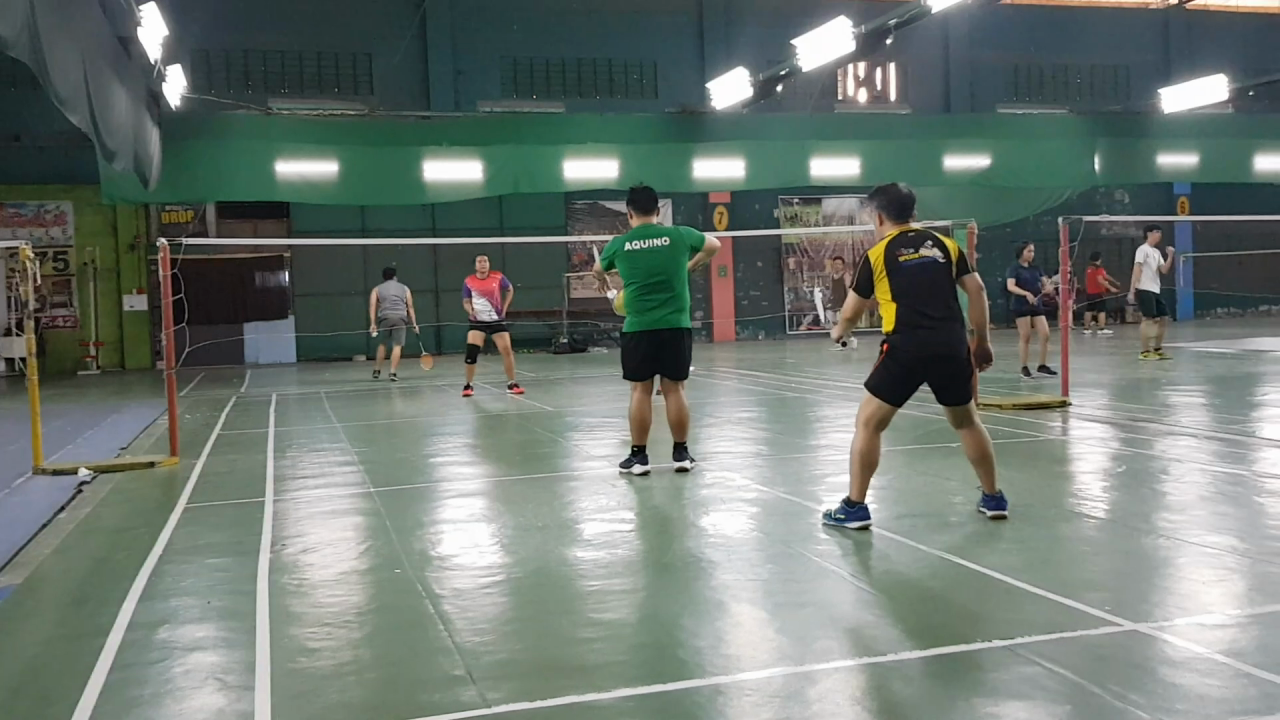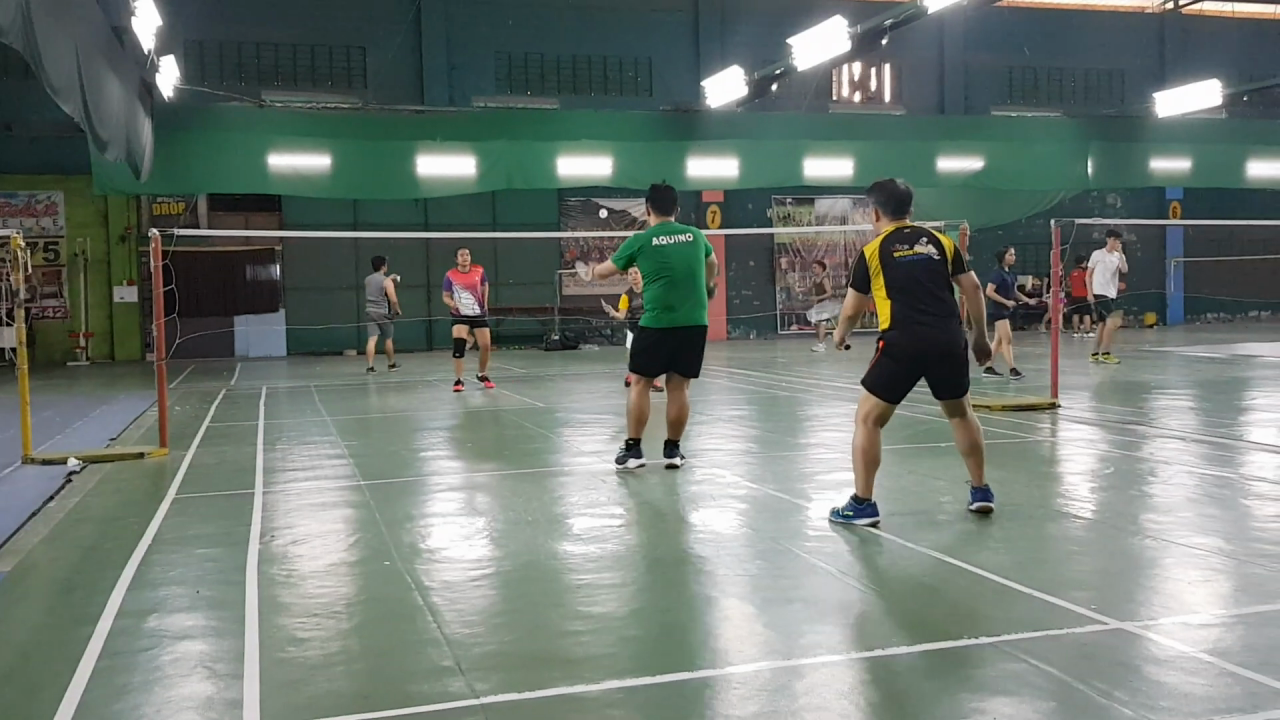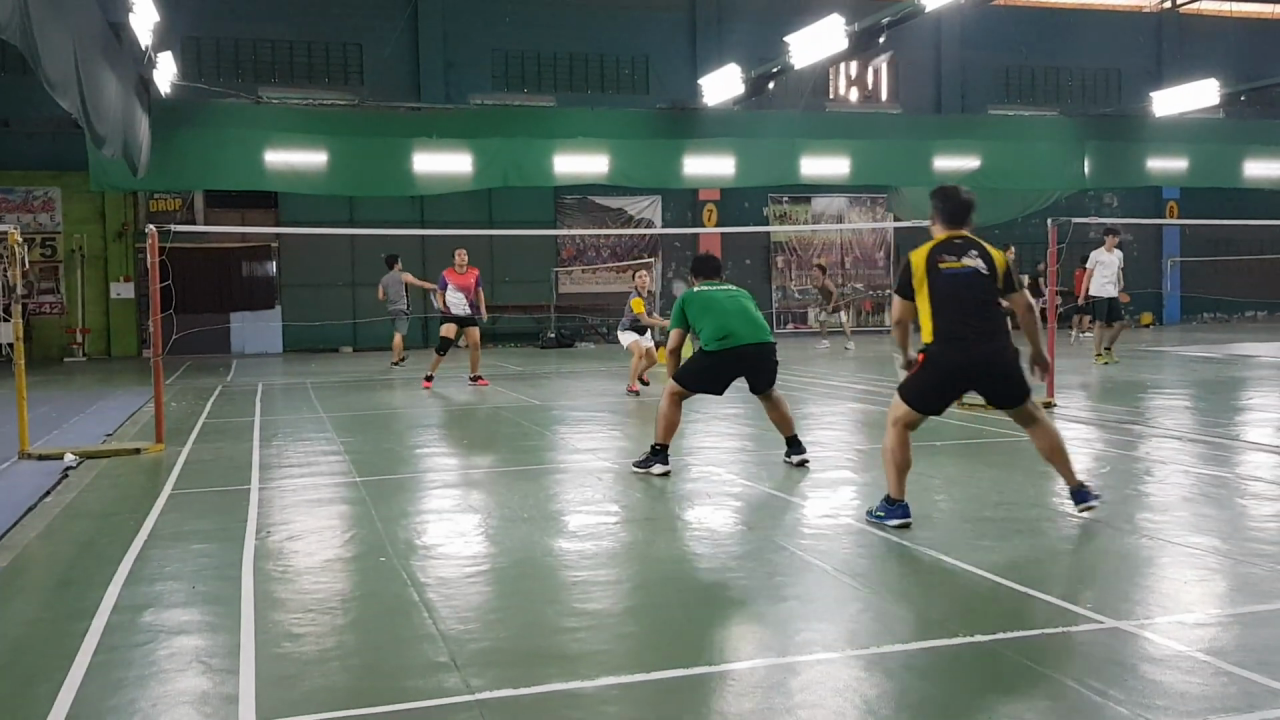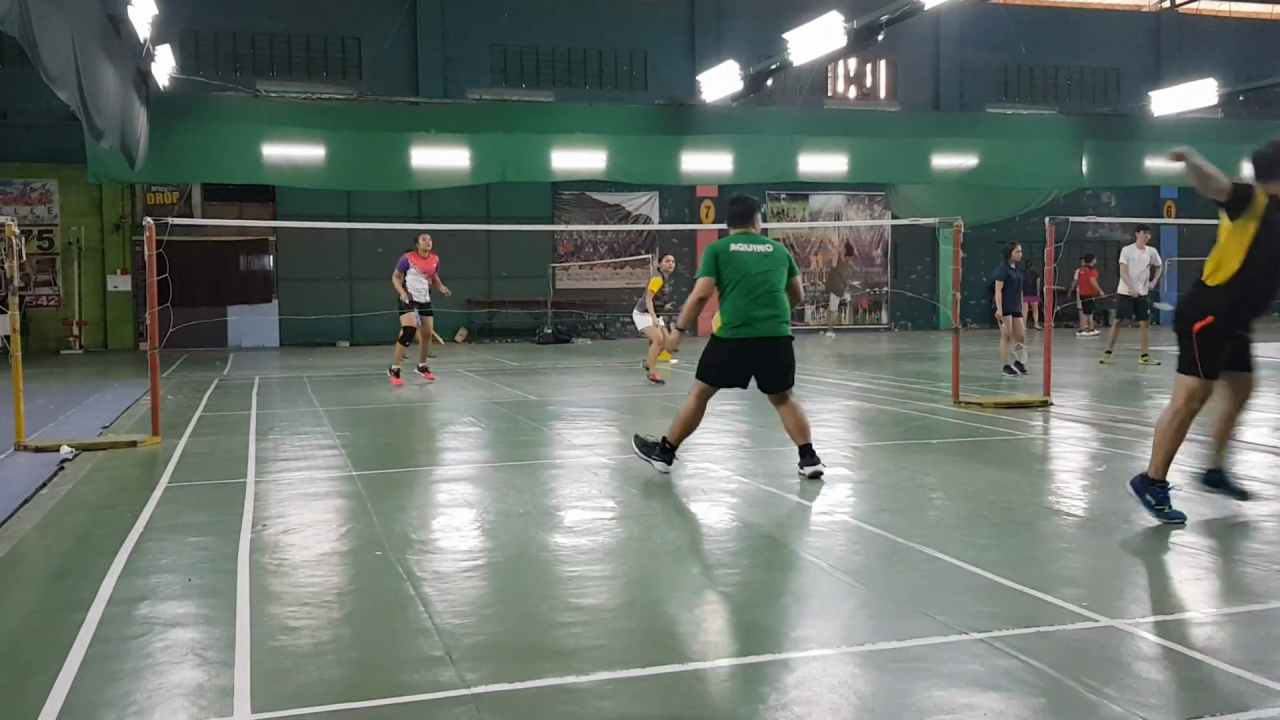
dt=0.7s
person 1, frame 1
left shoulder: (877, 255)
right shoulder: (945, 245)
left elbow: (851, 312)
right elbow: (977, 290)
left wrist: (838, 332)
right wrist: (982, 341)
left hip: (906, 348)
right hip: (952, 346)
left knee: (868, 423)
right knee: (967, 421)
left ankle: (855, 507)
right ankle: (994, 498)
person 1, frame 2
left shoulder: (873, 251)
right shoulder: (940, 242)
left elbow: (852, 309)
right elbow: (972, 288)
left wrist: (840, 336)
right wrist: (980, 337)
left hip: (902, 344)
right hip: (948, 342)
left knee: (867, 419)
right knee: (961, 415)
left ankle: (863, 504)
right ankle: (981, 491)
person 1, frame 3
left shoulder: (918, 259)
right shoulder: (993, 256)
left elbow: (899, 318)
right elbow: (1024, 307)
left wrist: (905, 354)
right wrist: (1038, 351)
left hip: (944, 358)
right hip: (996, 356)
left knee: (898, 422)
right knee: (1034, 420)
left ankle: (895, 504)
right ankle: (1078, 491)
person 1, frame 4
right shoulder: (1246, 201)
right elbow: (1213, 184)
right wrist: (1191, 160)
left hip: (1230, 319)
right hip: (1207, 315)
left knee: (1241, 391)
right knee: (1187, 402)
left ankle: (1215, 471)
right ankle: (1152, 483)
person 2, frame 1
left shoulder: (619, 244)
right shoulder: (680, 236)
left elbow: (598, 269)
right elbow: (715, 245)
left wrist: (603, 282)
right wrist: (691, 266)
left hip: (638, 328)
right hip: (677, 326)
left knee: (640, 390)
right knee: (674, 390)
left ankle: (638, 456)
right ankle: (681, 453)
person 2, frame 2
left shoulder: (640, 241)
right shoulder: (696, 236)
left elbow: (603, 273)
right elbow: (714, 267)
left wrist: (594, 272)
right wrist: (710, 289)
left hip: (658, 324)
right hip: (695, 323)
left knee: (639, 384)
right knee: (678, 387)
left ankle: (632, 450)
right ankle: (672, 449)
person 2, frame 3
left shoulder: (686, 298)
right shoulder: (741, 292)
left elbow: (673, 347)
right elbow: (761, 327)
left wrist: (674, 375)
left hip: (720, 350)
right hip: (763, 345)
left knee: (672, 394)
right knee: (769, 395)
left ankle: (658, 456)
right ankle: (795, 448)
person 2, frame 4
left shoulder: (717, 249)
right shoulder: (779, 250)
left elbow: (700, 296)
right elbow: (798, 296)
left wrist: (677, 330)
left hip: (733, 337)
right hip: (778, 337)
left knee: (700, 393)
right knee: (783, 398)
left ankle: (664, 452)
right ankle: (808, 458)
